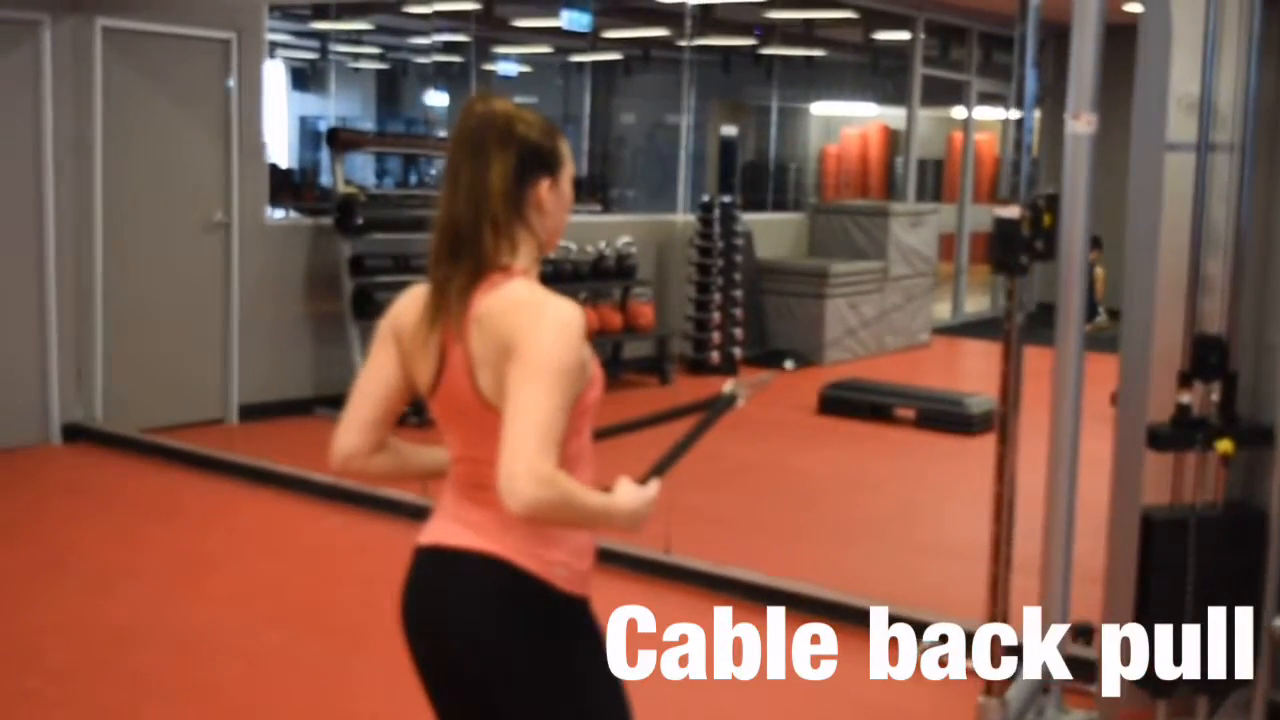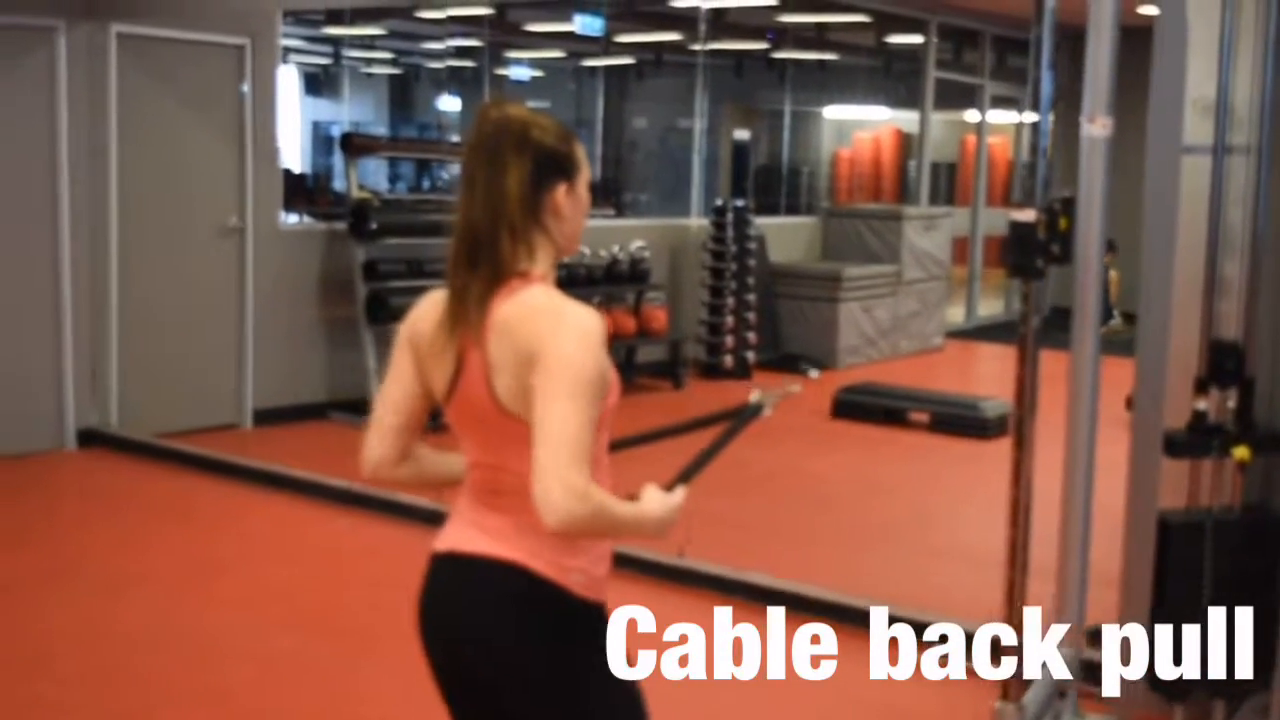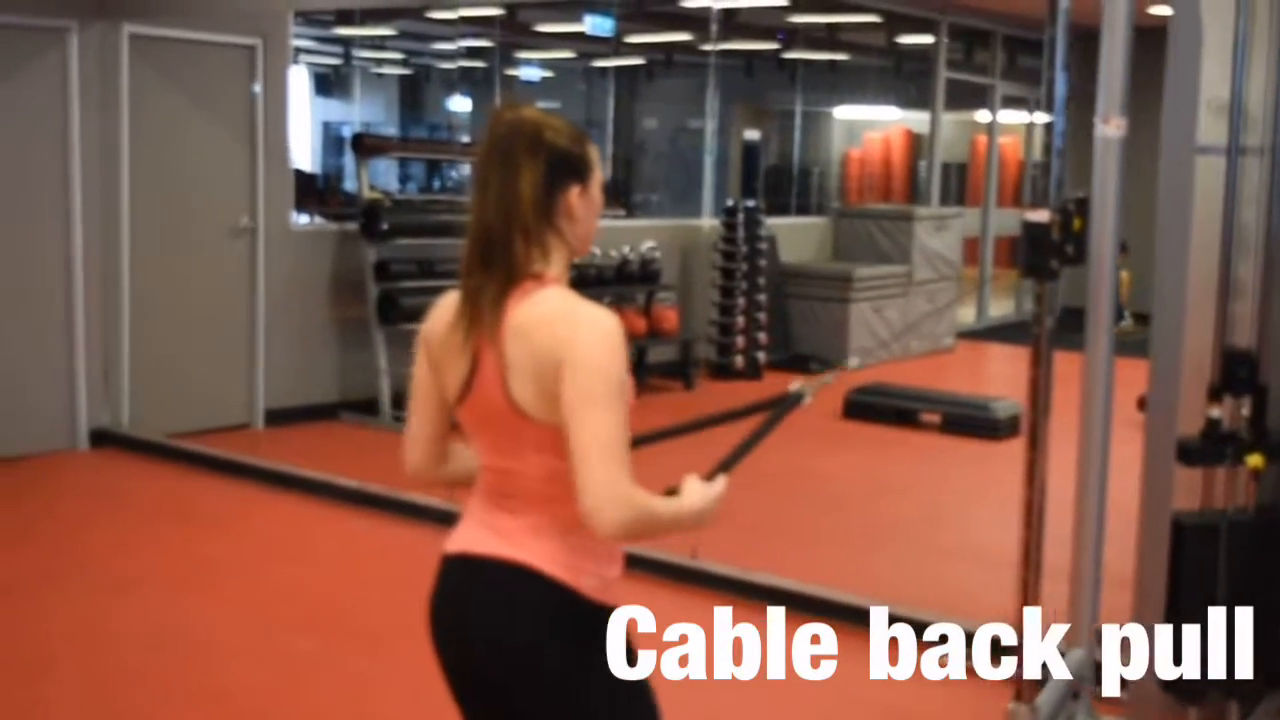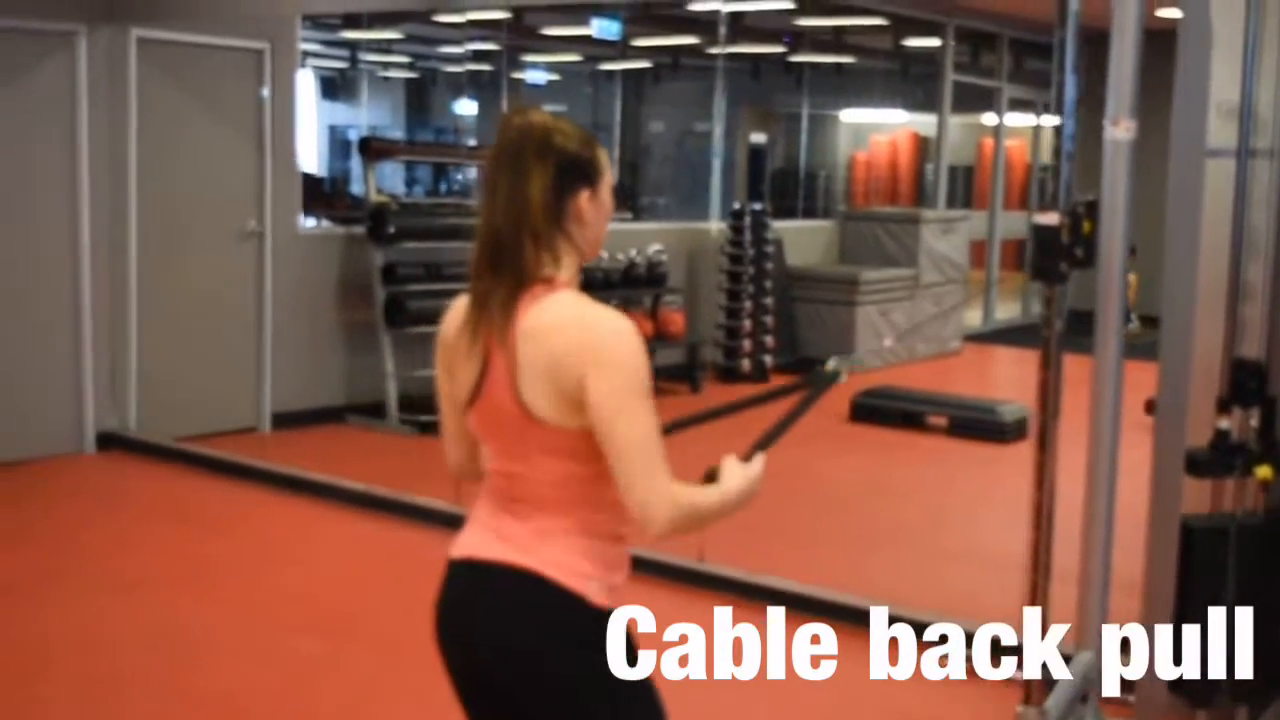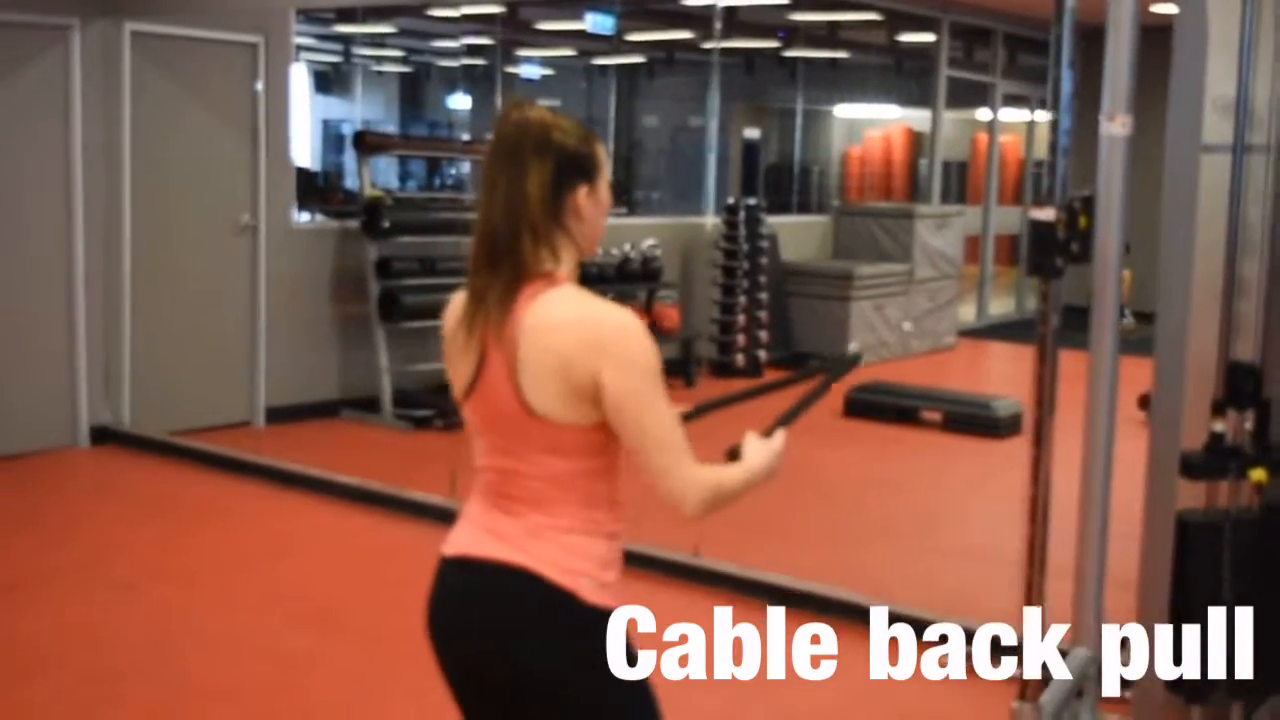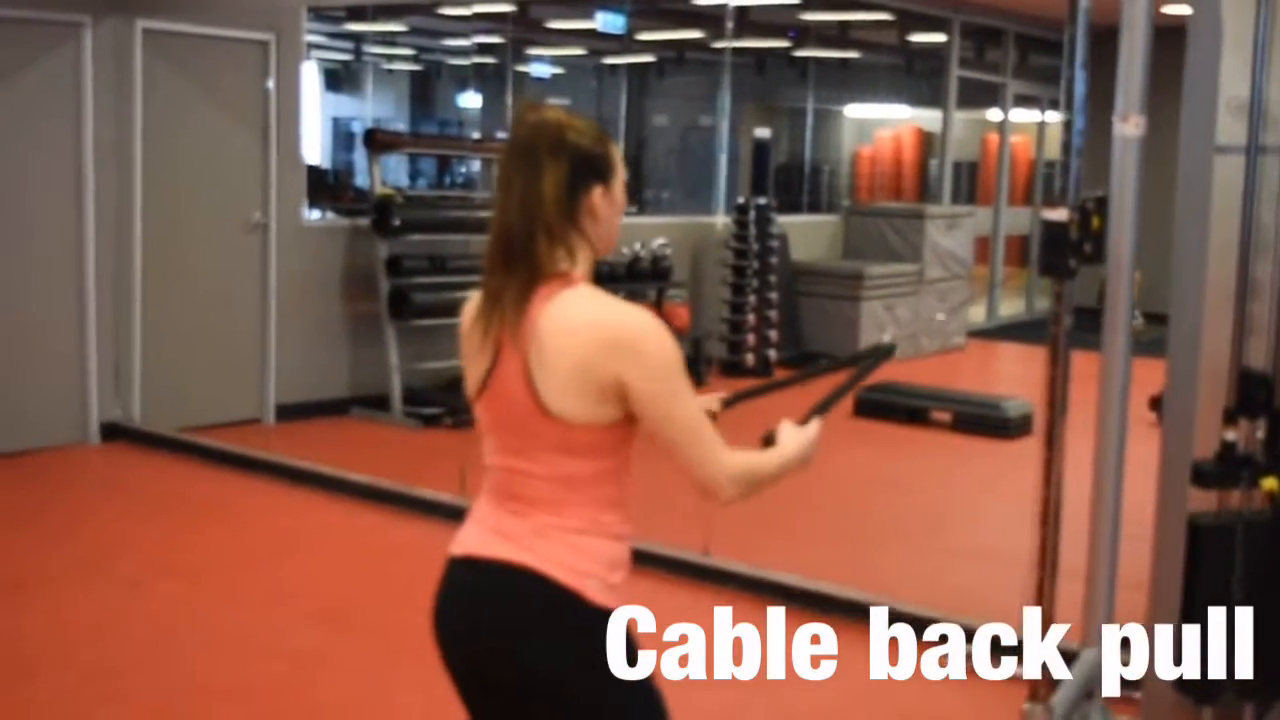
dt=0.1s
person 1, frame 1
left shoulder: (414, 311)
right shoulder: (547, 318)
left elbow: (353, 451)
right elbow: (530, 490)
right wrist: (620, 508)
left hip: (433, 588)
right hip: (522, 599)
person 1, frame 2
left shoulder: (431, 317)
right shoulder: (565, 325)
left elbow: (381, 460)
right elbow: (563, 504)
right wrist: (648, 515)
left hip: (449, 593)
right hip: (539, 606)
person 1, frame 3
left shoulder: (448, 318)
right shoulder: (582, 327)
left elbow: (422, 463)
right elbow: (610, 511)
right wrist: (694, 506)
left hip: (459, 596)
right hip: (549, 606)
person 1, frame 4
left shoulder: (462, 322)
right shoulder: (598, 332)
right elbow: (657, 511)
right wrist: (733, 489)
left hip: (465, 602)
right hip: (555, 613)
person 1, frame 5
left shoulder: (463, 316)
right shoulder: (603, 329)
right elbow: (687, 493)
right wrist: (756, 464)
left hip: (458, 595)
right hip: (549, 608)
person 1, frame 6
left shoulder: (480, 314)
right shoulder: (623, 330)
right elbow: (721, 479)
left wrist: (664, 411)
right wrist: (789, 450)
left hip: (466, 595)
right hip: (555, 609)
